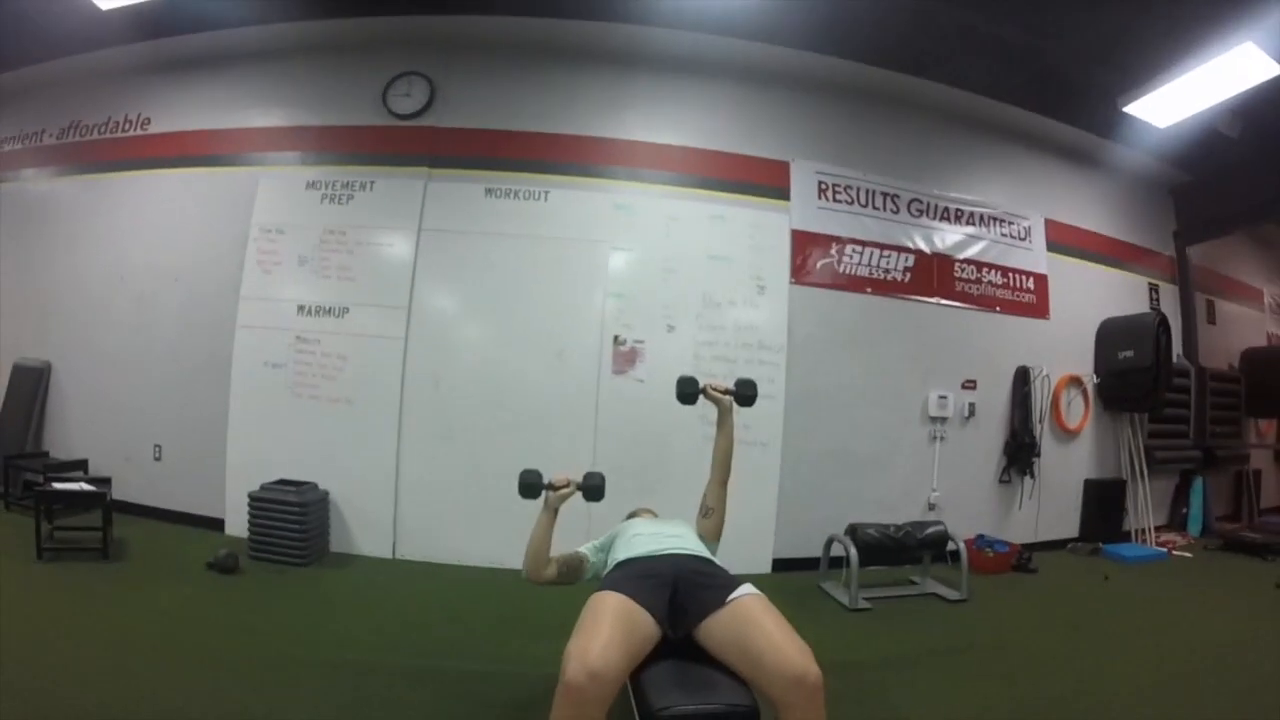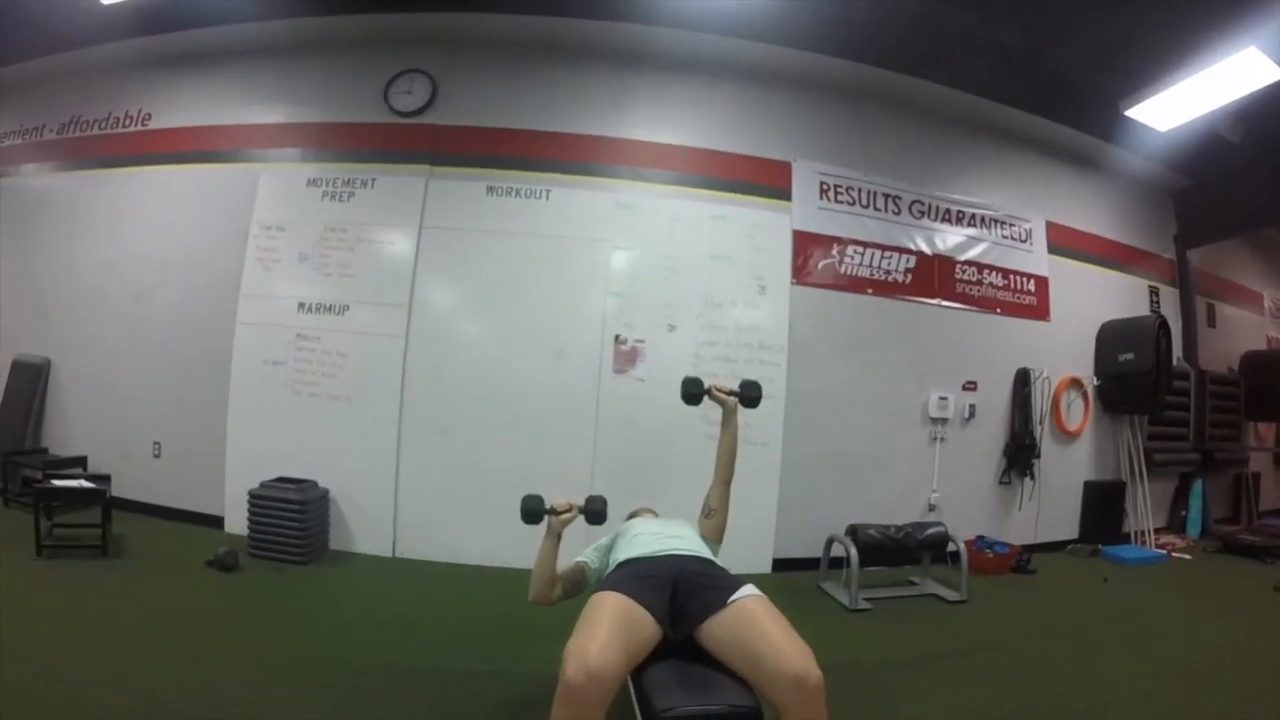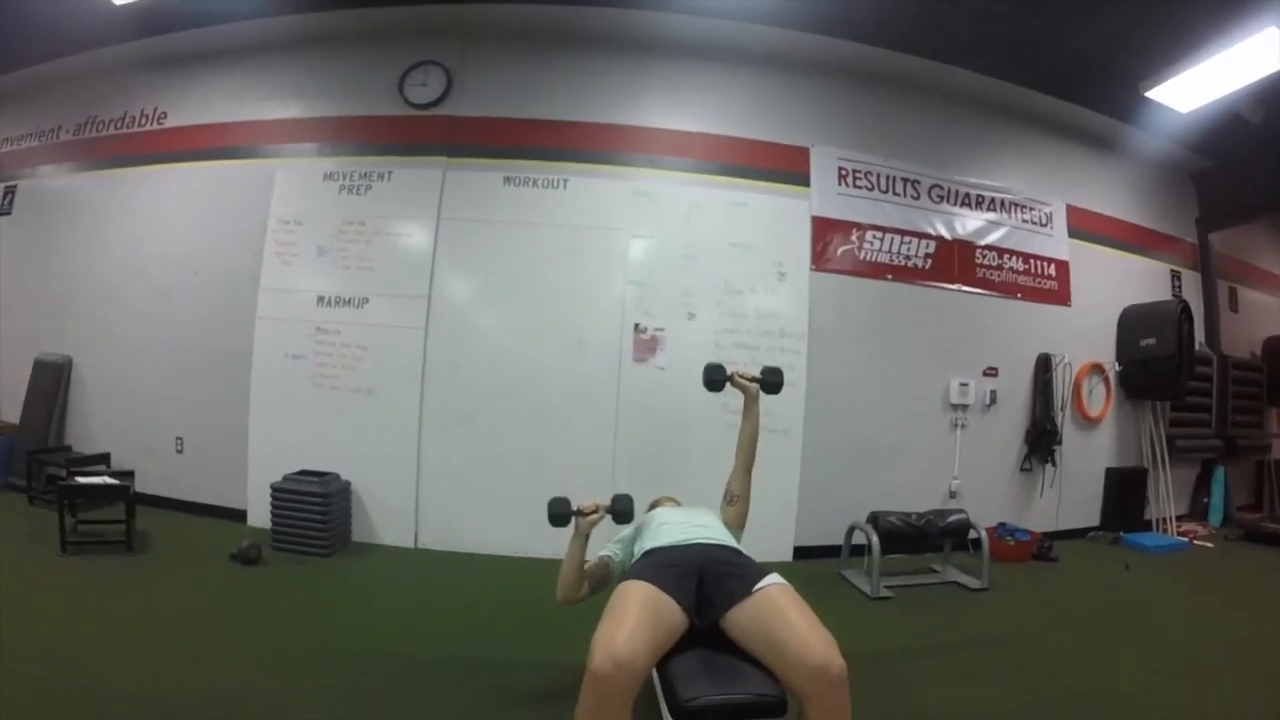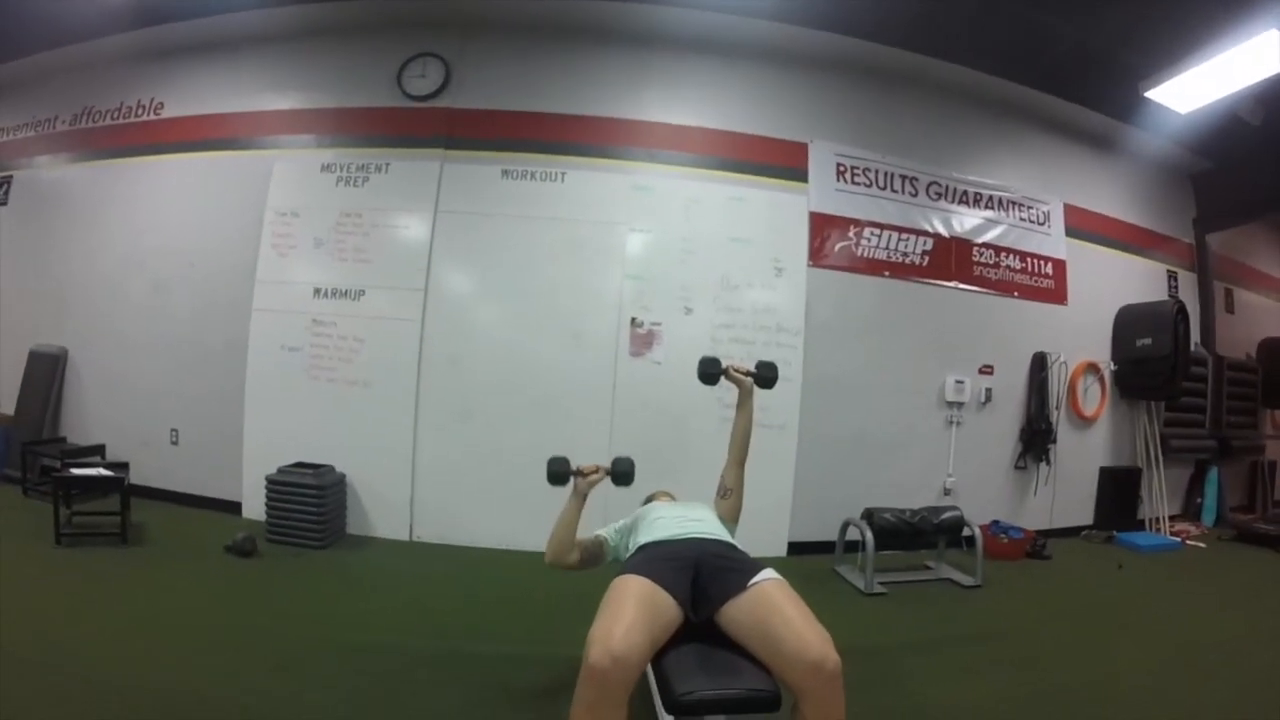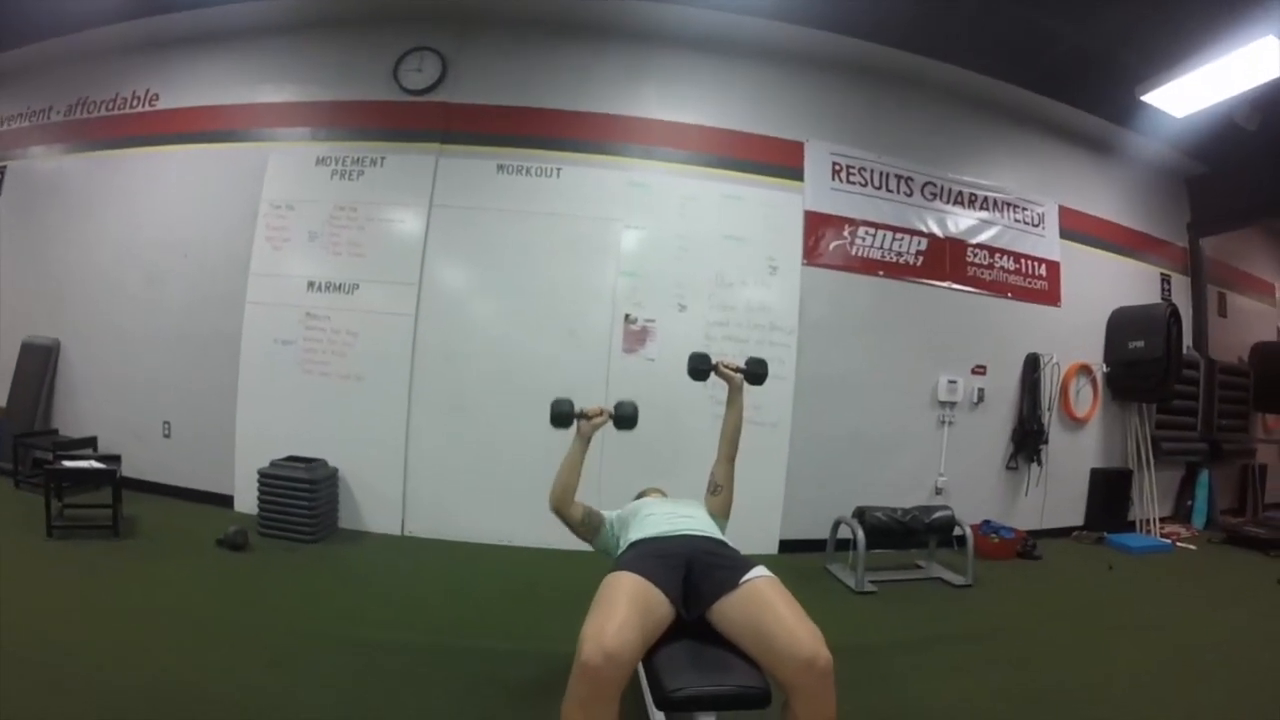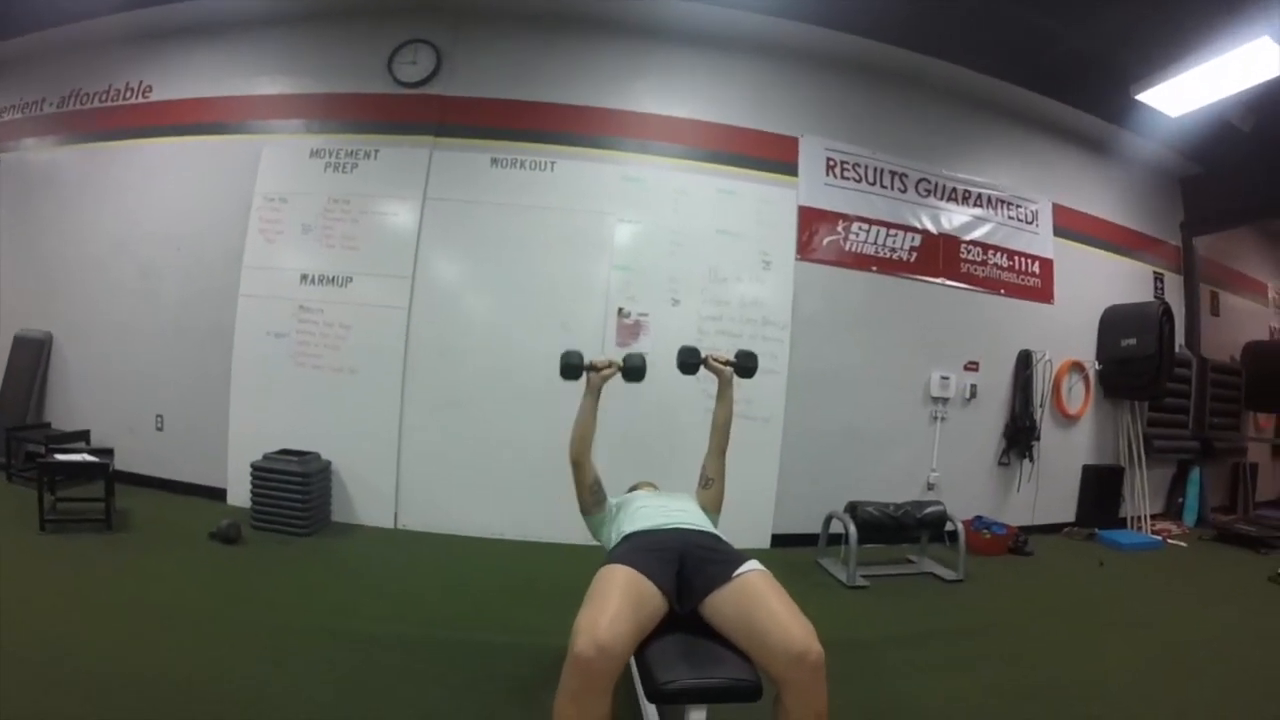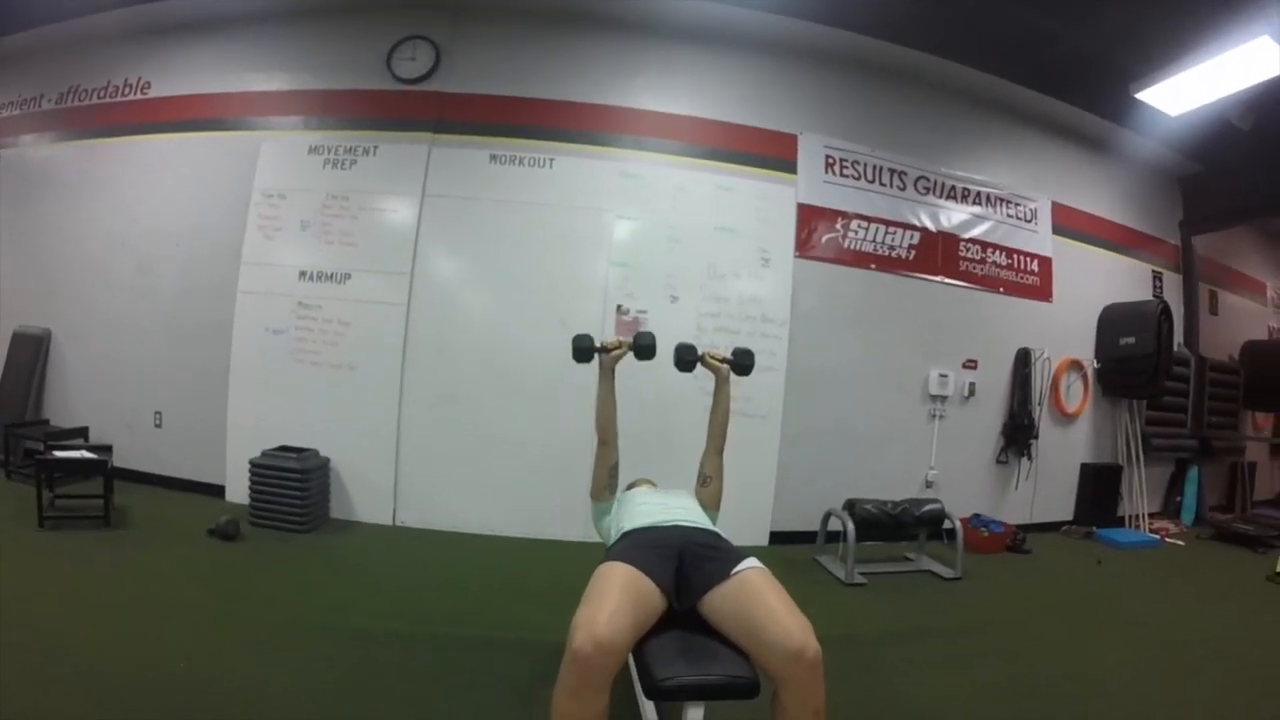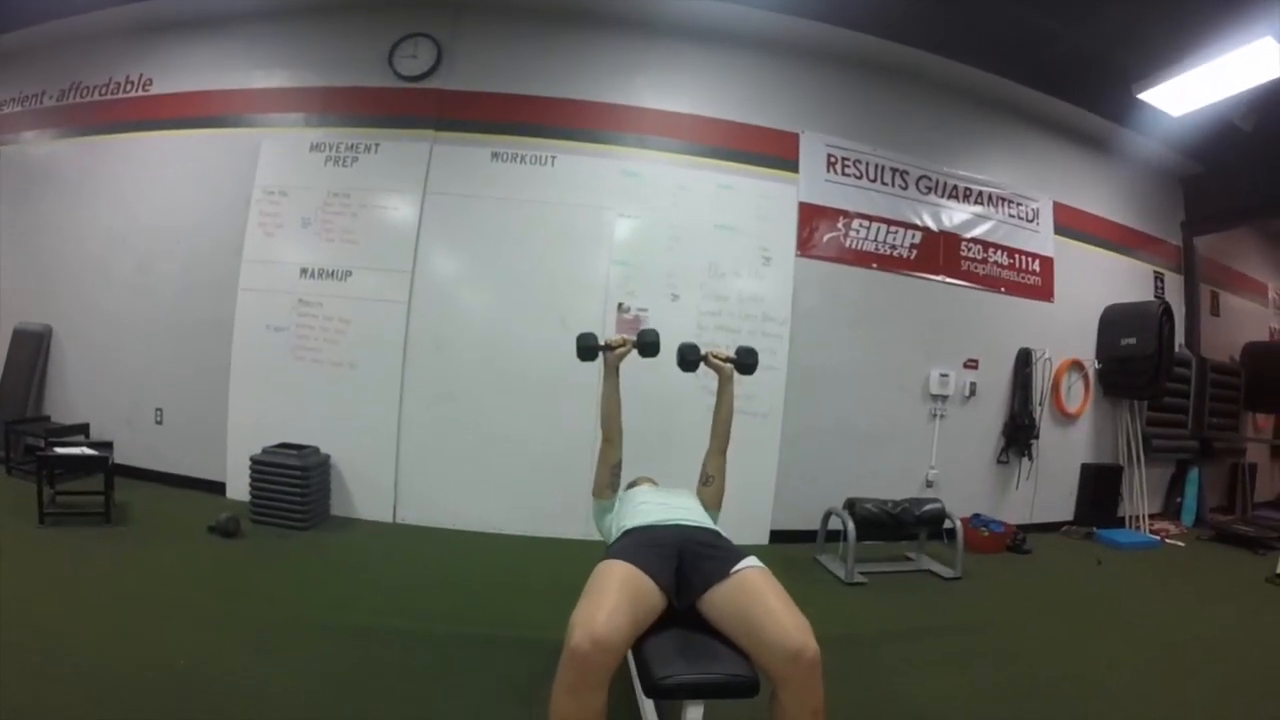
dt=0.2s
person 1, frame 1
left shoulder: (692, 535)
right shoulder: (612, 542)
left elbow: (718, 481)
right elbow: (537, 570)
left wrist: (725, 413)
right wrist: (551, 507)
left knee: (803, 681)
right knee: (582, 680)
person 1, frame 2
left shoulder: (693, 535)
right shoulder: (613, 544)
left elbow: (722, 482)
right elbow: (543, 593)
left wrist: (730, 414)
right wrist: (553, 533)
left knee: (804, 682)
right knee: (581, 680)
person 1, frame 3
left shoulder: (716, 522)
right shoulder: (635, 533)
left elbow: (742, 470)
right elbow: (569, 593)
left wrist: (751, 400)
right wrist: (582, 532)
left knee: (827, 672)
right knee: (607, 670)
person 1, frame 4
left shoulder: (710, 516)
right shoulder: (631, 525)
left elbow: (735, 463)
right elbow: (558, 557)
left wrist: (745, 394)
right wrist: (579, 494)
left knee: (822, 667)
right knee: (605, 664)
person 1, frame 5
left shoulder: (703, 513)
right shoulder: (620, 521)
left elbow: (725, 459)
right elbow: (560, 504)
left wrist: (736, 391)
right wrist: (582, 437)
left hip: (717, 555)
left knee: (813, 665)
right knee: (597, 662)
person 1, frame 6
left shoulder: (695, 508)
right shoulder: (612, 514)
left elbow: (717, 453)
right elbow: (579, 460)
left wrist: (725, 384)
right wrist: (592, 390)
left knee: (806, 659)
right knee: (590, 655)
person 1, frame 7
left shoulder: (694, 505)
right shoulder: (614, 510)
left elbow: (714, 450)
right elbow: (606, 442)
left wrist: (722, 381)
right wrist: (606, 370)
left knee: (803, 657)
right knee: (588, 651)
person 1, frame 8
left shoulder: (697, 506)
right shoulder: (615, 509)
left elbow: (717, 447)
right elbow: (611, 440)
left wrist: (726, 379)
right wrist: (611, 368)
left hip: (709, 544)
left knee: (802, 656)
right knee: (586, 648)
